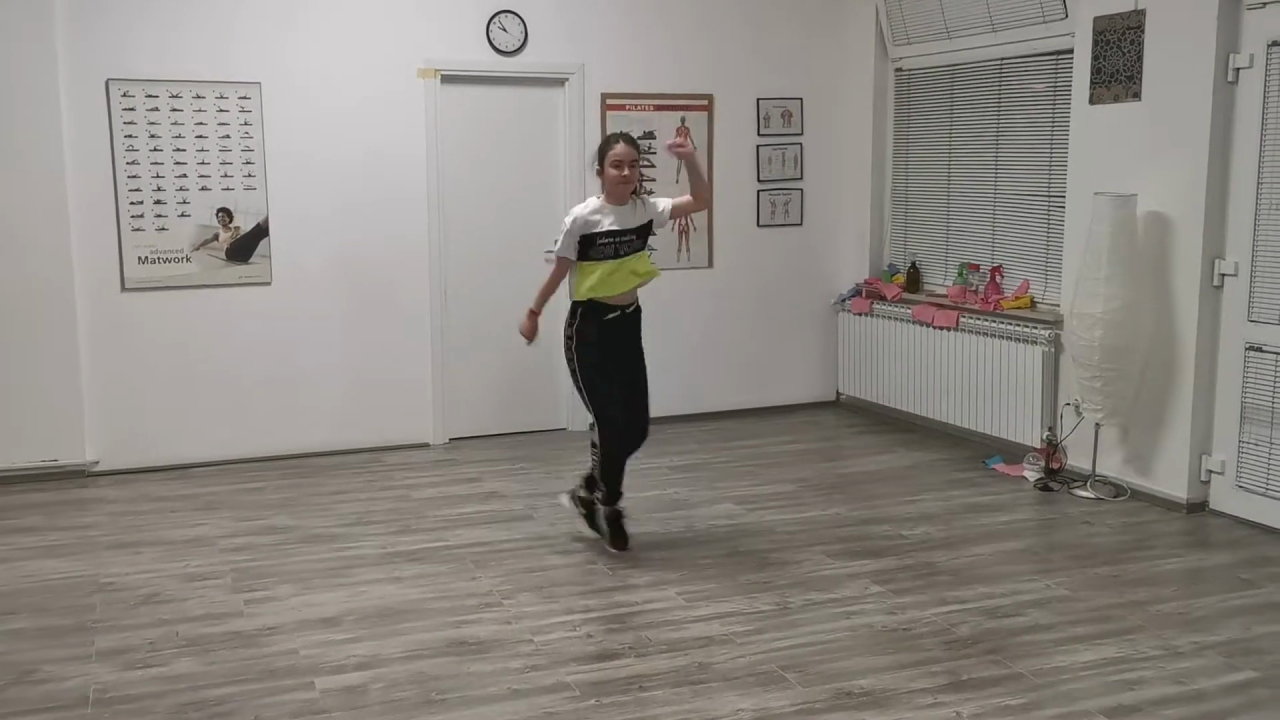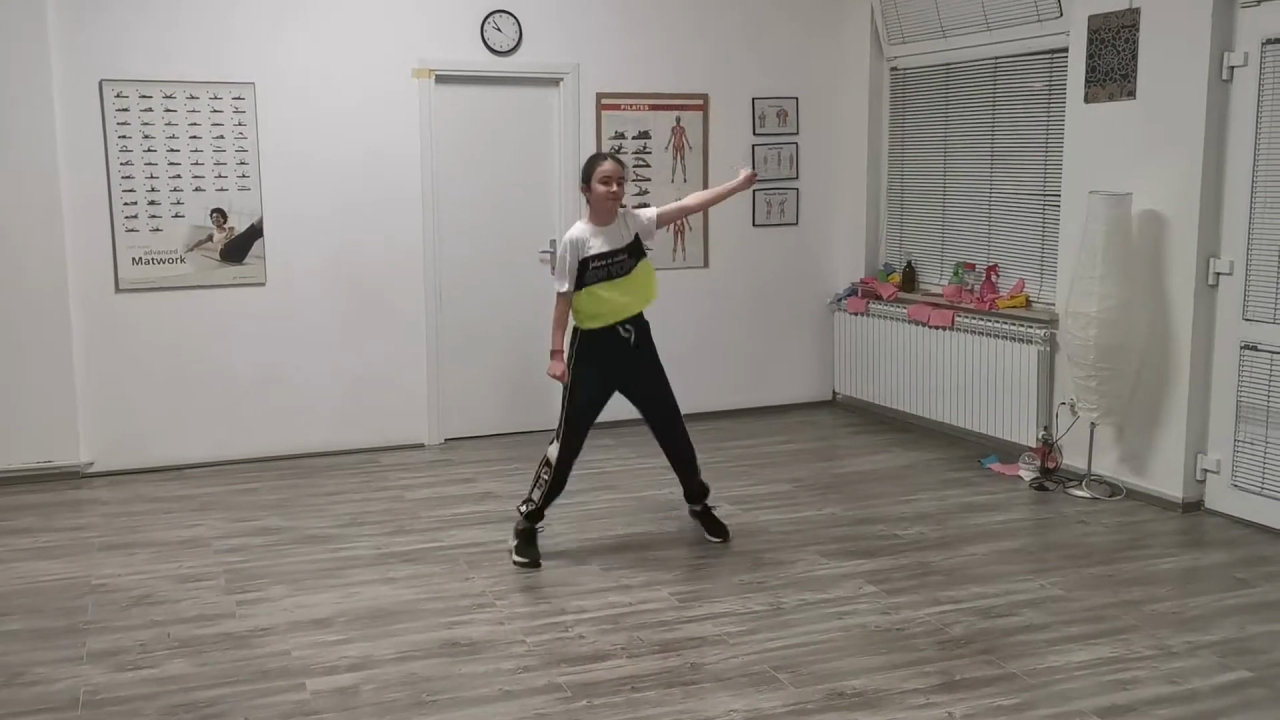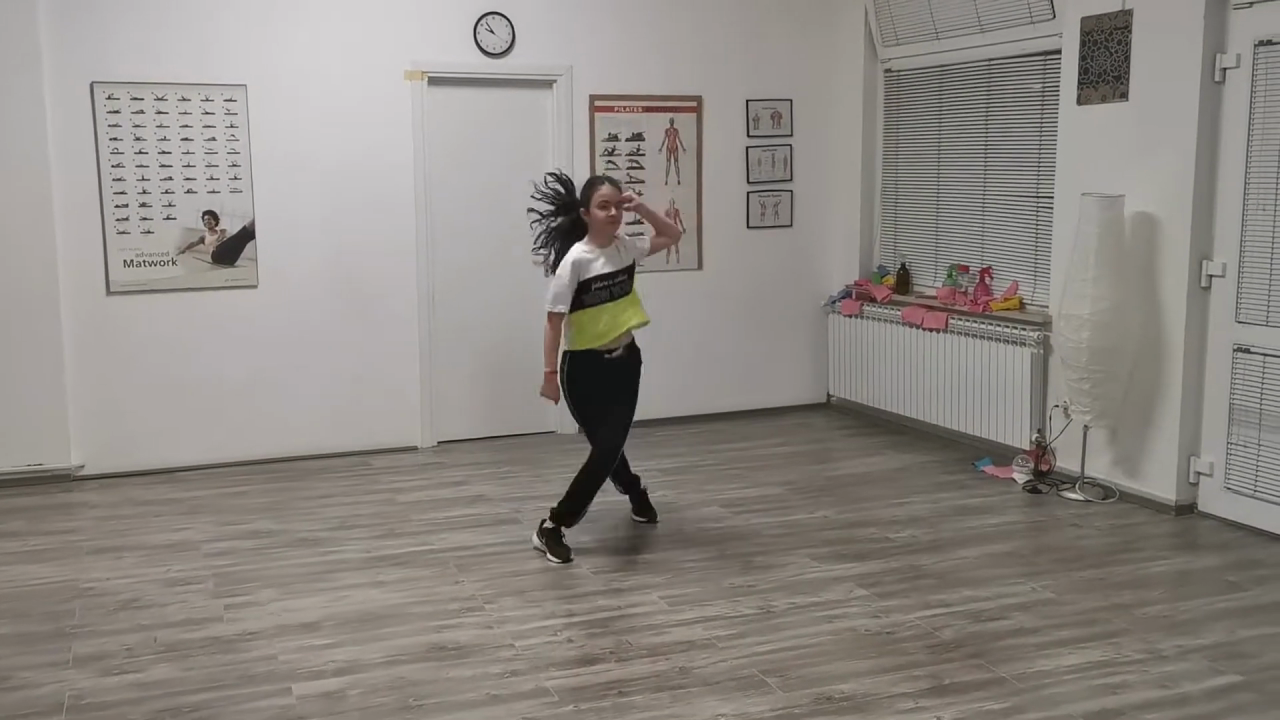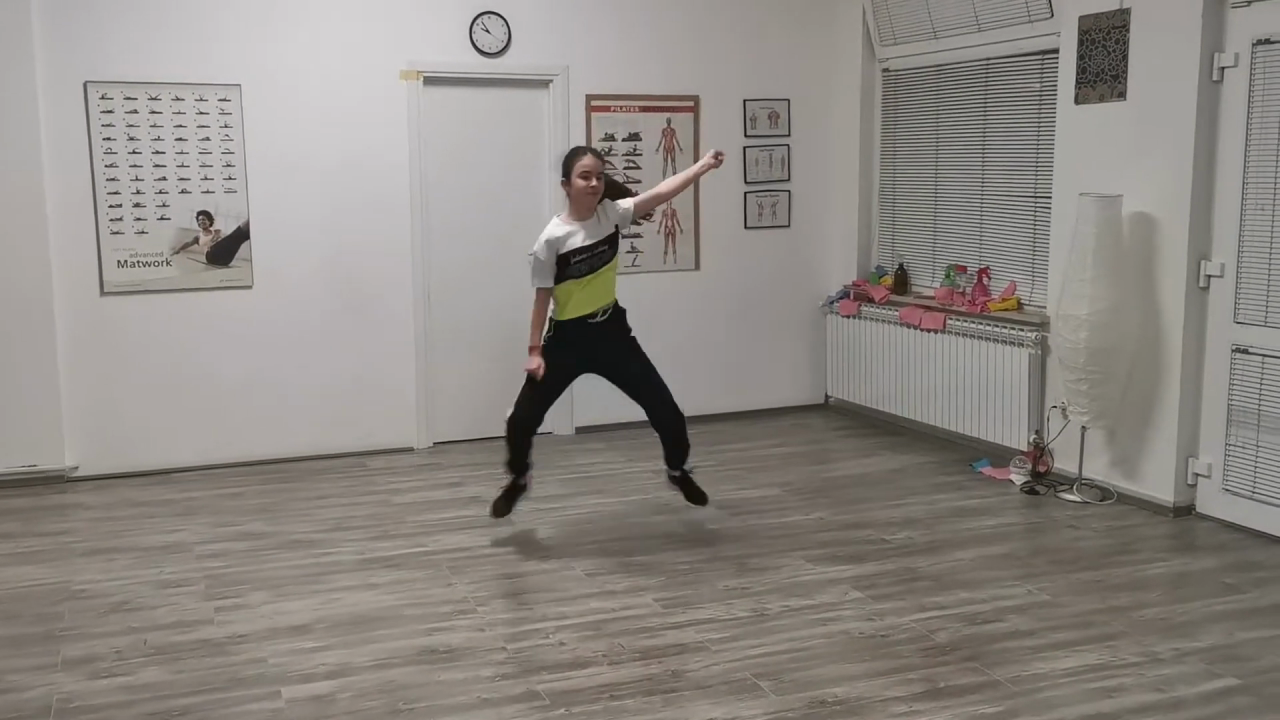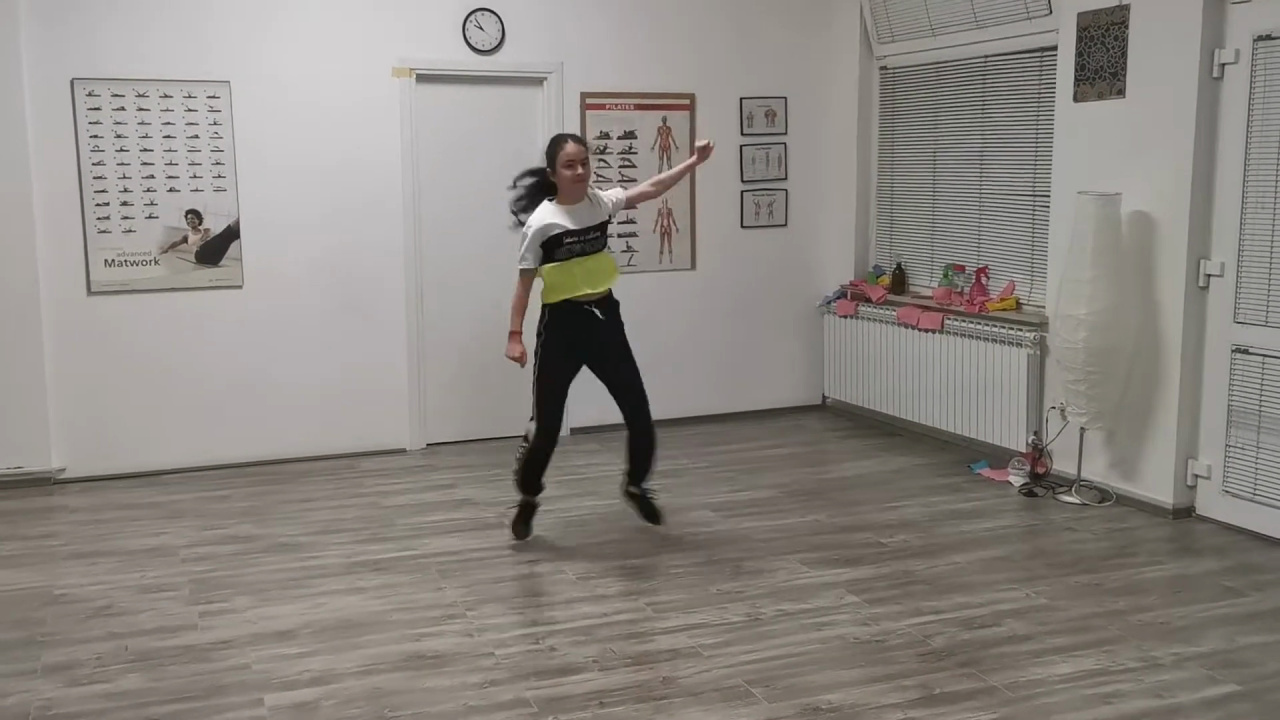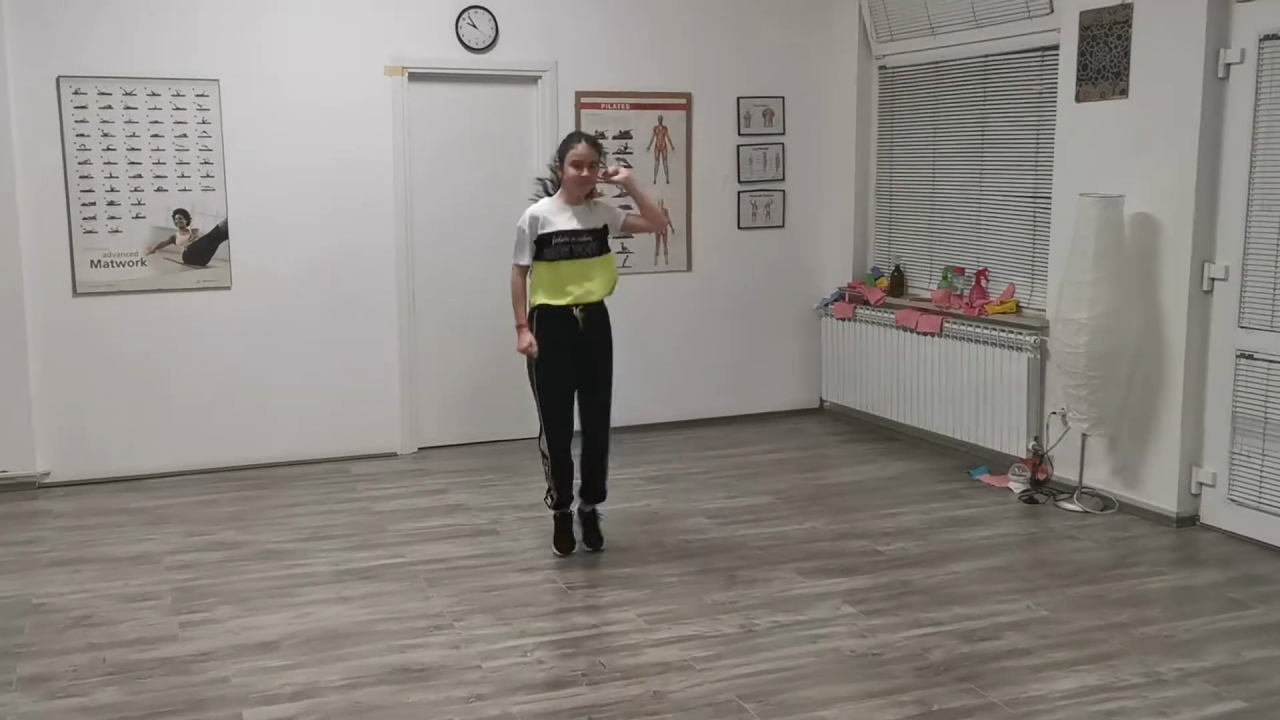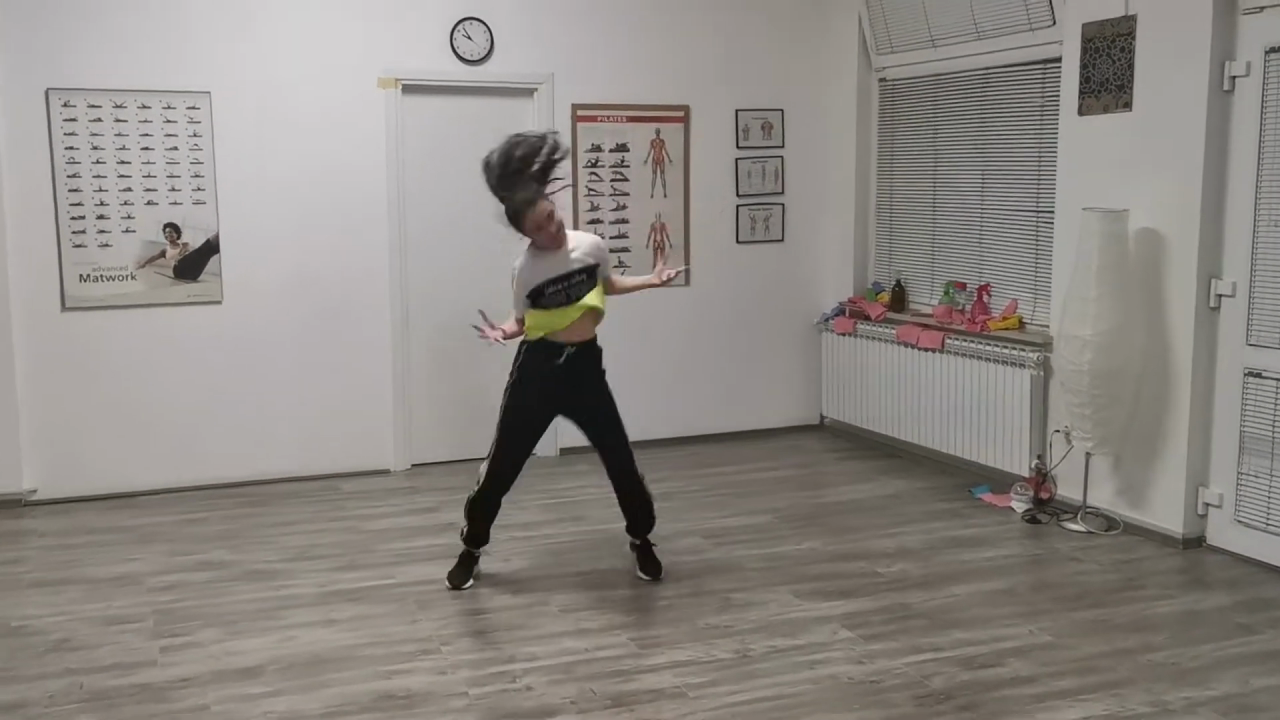
dt=0.3s
person 1, frame 1
left shoulder: (647, 208)
right shoulder: (582, 216)
left elbow: (701, 201)
right elbow: (560, 268)
left wrist: (691, 160)
right wrist: (533, 312)
left hip: (628, 323)
right hip: (588, 326)
left knee: (632, 424)
right knee: (611, 422)
left ankle: (587, 494)
right ankle: (609, 507)
person 1, frame 2
left shoulder: (633, 222)
right shoulder: (574, 242)
left elbow: (685, 207)
right elbow: (561, 305)
left wrist: (733, 187)
right wrist: (556, 355)
left hip: (634, 340)
right hip: (592, 348)
left knee: (673, 433)
right knee: (568, 443)
left ankle: (699, 505)
right ankle: (526, 526)
person 1, frame 3
left shoulder: (626, 247)
right shoulder: (574, 262)
left elbow: (671, 235)
right elbow: (555, 321)
left wrist: (642, 208)
right wrist: (550, 375)
left hip: (625, 360)
right hip: (583, 366)
left knee: (607, 447)
right knee: (606, 447)
left ankle: (552, 527)
right ankle: (633, 490)
person 1, frame 4
left shoulder: (613, 213)
right shoulder: (552, 238)
left elbow: (662, 194)
right elbow: (542, 296)
left wrist: (706, 163)
right wrist: (533, 350)
left hip: (612, 329)
right hip: (567, 335)
left knee: (663, 407)
right knee: (523, 419)
left ankle: (677, 470)
right ankle: (517, 479)
person 1, frame 5
left shoulder: (601, 202)
right shoulder: (541, 221)
left elbow: (651, 189)
right elbow: (525, 280)
left wrist: (693, 162)
right wrist: (514, 335)
left hip: (606, 317)
right hip: (561, 326)
left knee: (638, 412)
right knee: (546, 420)
left ankle: (637, 485)
right ankle: (527, 498)
person 1, frame 6
left shoulder: (603, 213)
right shoulder: (537, 217)
left elbow: (655, 222)
right elbow: (519, 275)
left wrist: (631, 186)
right wrist: (523, 328)
left hip: (593, 323)
right hip: (551, 325)
left knee: (597, 426)
right knee: (556, 429)
left ankle: (589, 506)
right ankle: (561, 510)
person 1, frame 7
left shoulder: (591, 245)
right shoulder: (526, 268)
right elbow: (524, 316)
left wrist: (651, 280)
right wrist: (507, 330)
left hip: (584, 362)
right hip: (539, 366)
left knee: (621, 460)
right knee: (503, 465)
left ankle: (641, 539)
right ankle: (471, 546)
